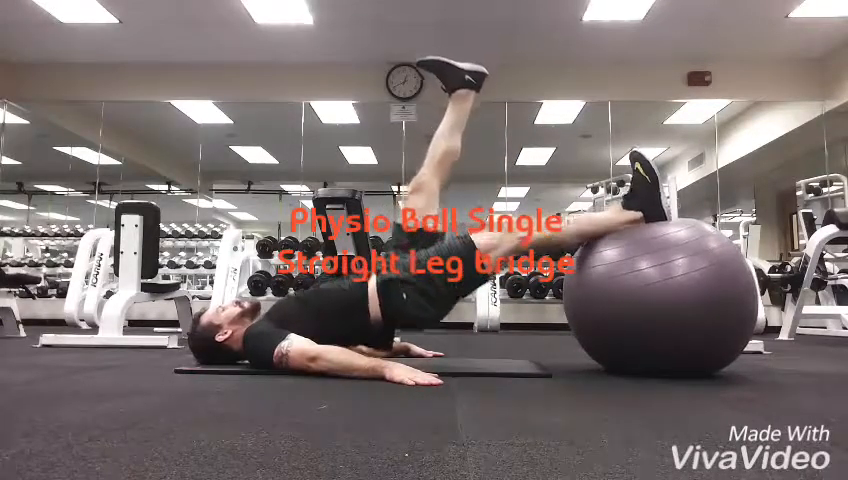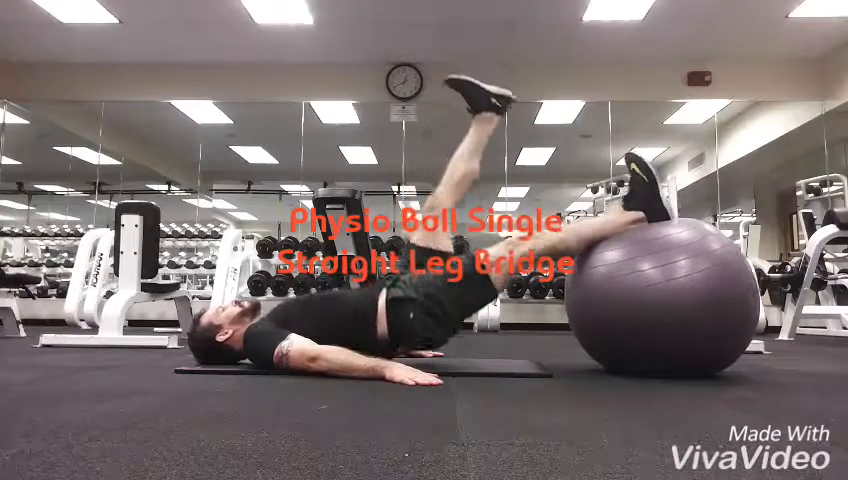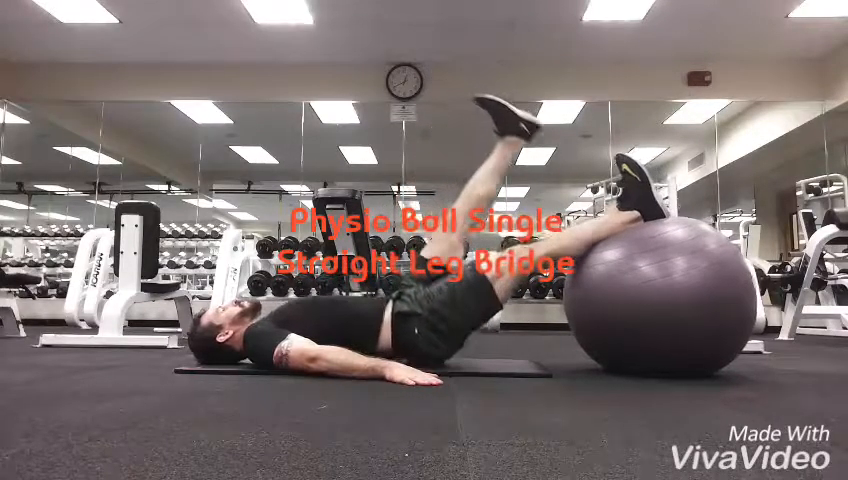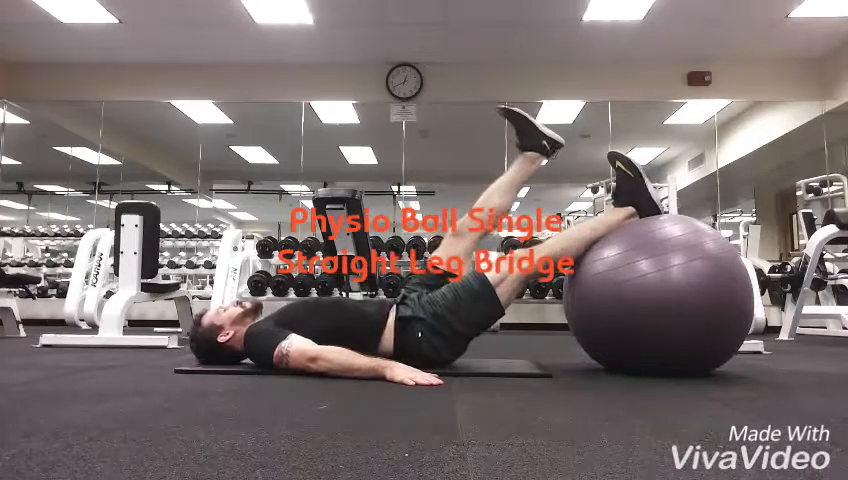
dt=0.2s
person 1, frame 1
left shoulder: (270, 324)
right shoulder: (258, 341)
right elbow: (313, 357)
right wrist: (386, 367)
left hip: (393, 284)
right hip: (404, 296)
left knee: (424, 187)
right knee: (513, 237)
left ankle: (461, 95)
right ankle: (636, 213)
person 1, frame 2
left shoulder: (272, 323)
right shoulder: (259, 340)
right elbow: (314, 356)
right wrist: (386, 367)
left hip: (402, 297)
right hip: (413, 314)
left knee: (440, 206)
right knee: (520, 245)
left ankle: (485, 116)
right ankle: (637, 214)
person 1, frame 3
left shoulder: (273, 325)
right shoulder: (259, 341)
right elbow: (314, 357)
right wrist: (387, 366)
left hip: (405, 307)
right hip: (418, 328)
left knee: (453, 223)
right knee: (520, 255)
left ankle: (511, 139)
right ankle: (633, 213)
person 1, frame 4
left shoulder: (274, 325)
right shoulder: (260, 340)
right elbow: (315, 358)
right wrist: (388, 366)
left hip: (408, 310)
right hip: (421, 333)
left knee: (464, 232)
right knee: (522, 260)
left ankle: (532, 153)
right ankle: (629, 211)
